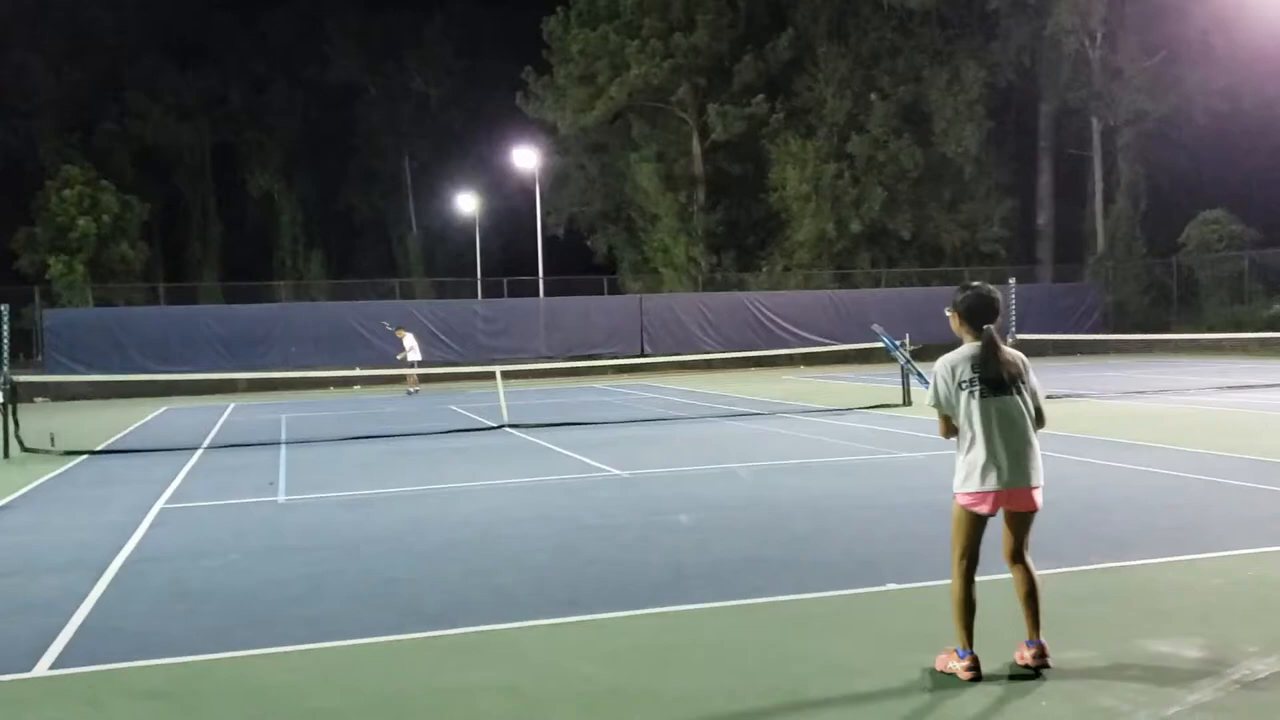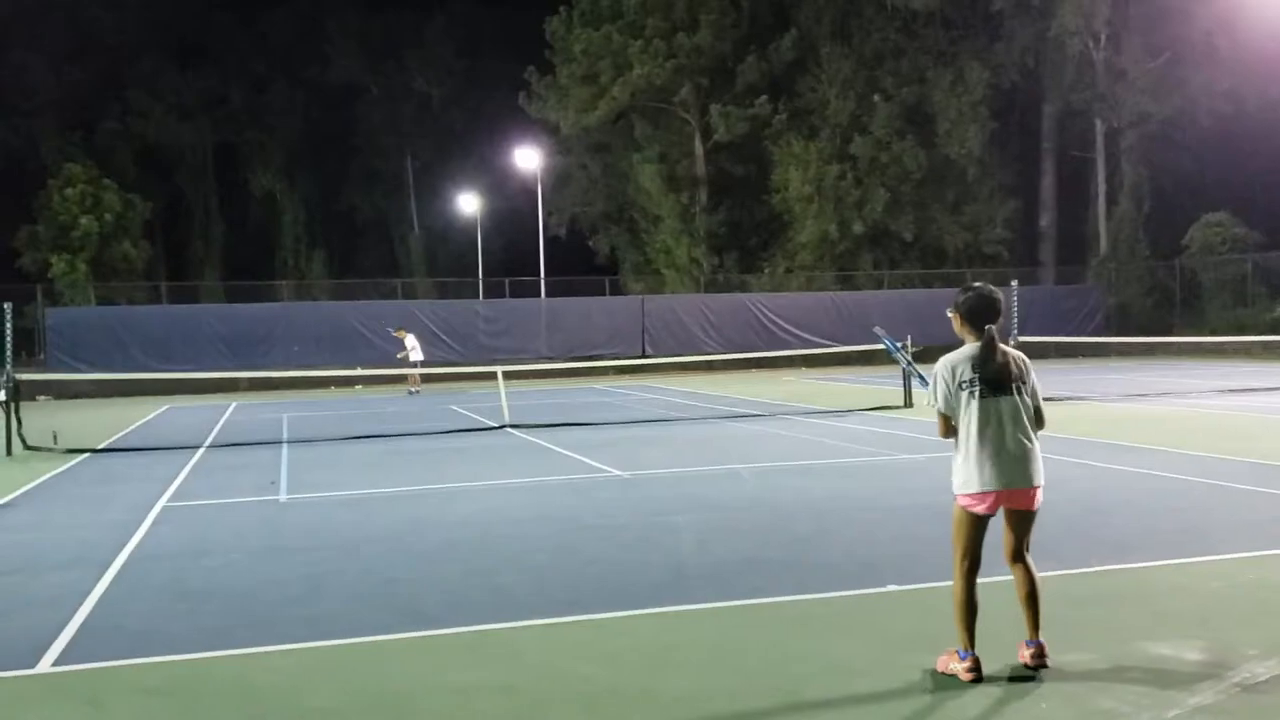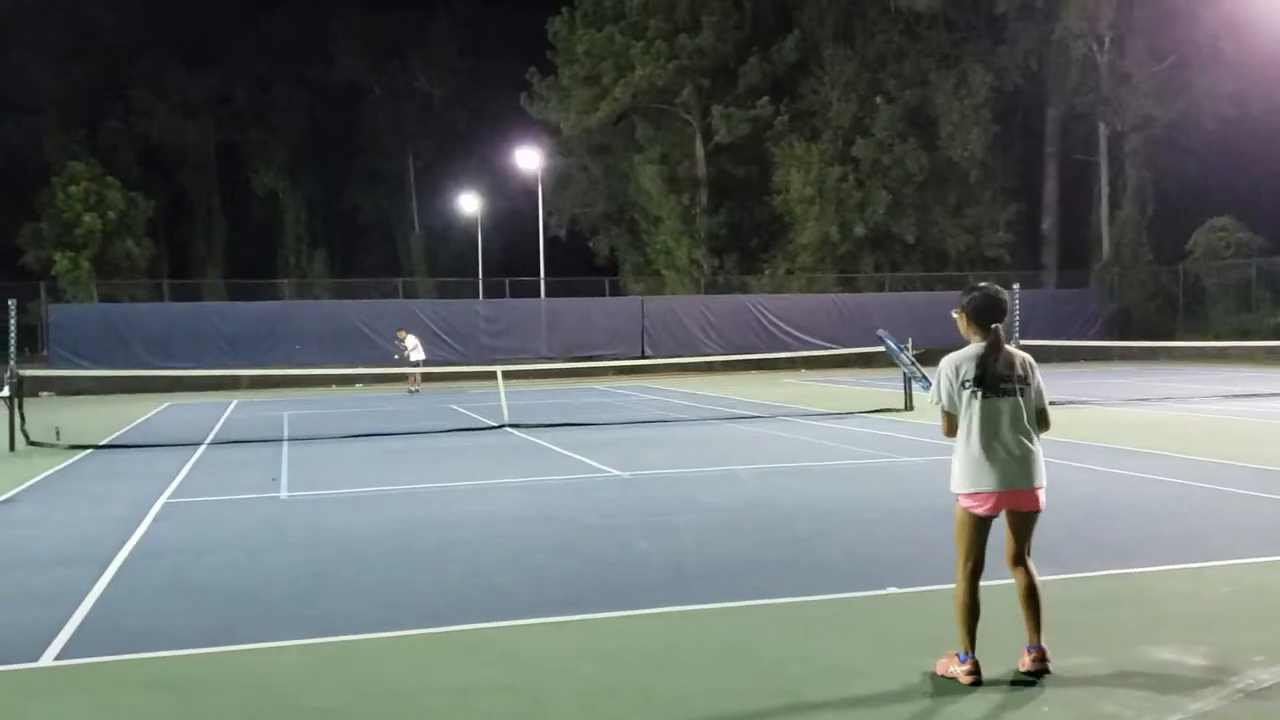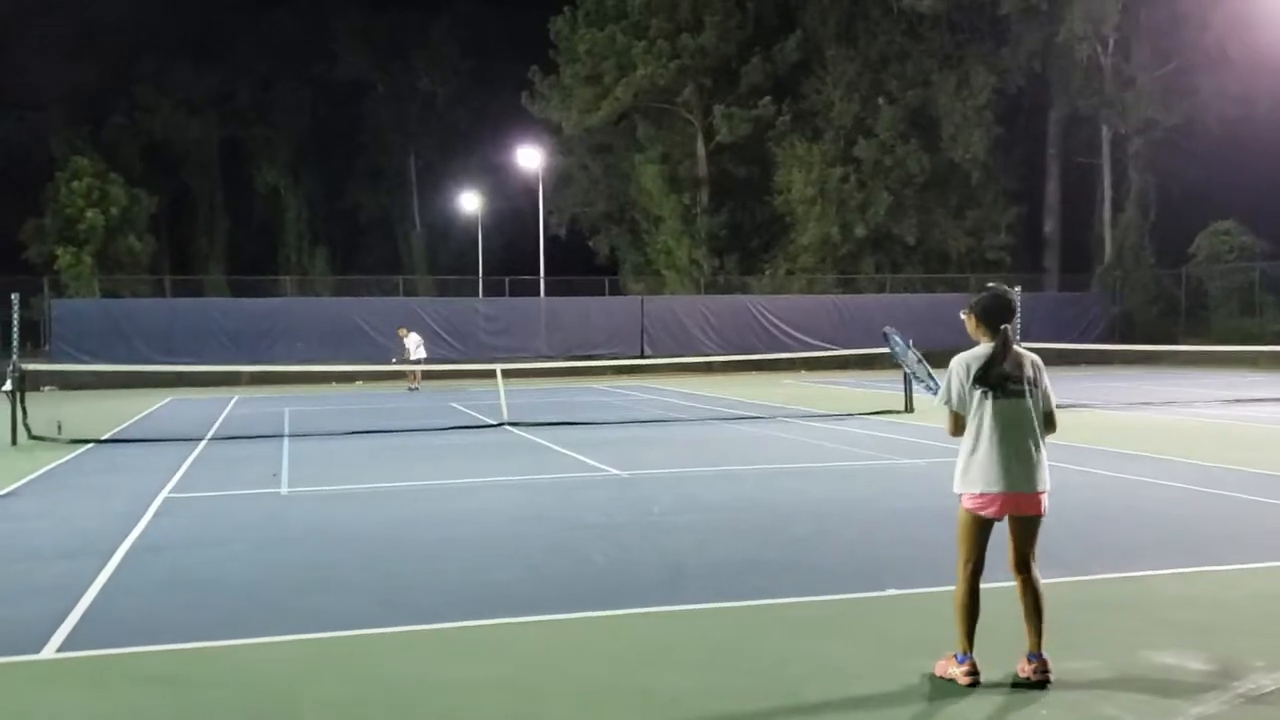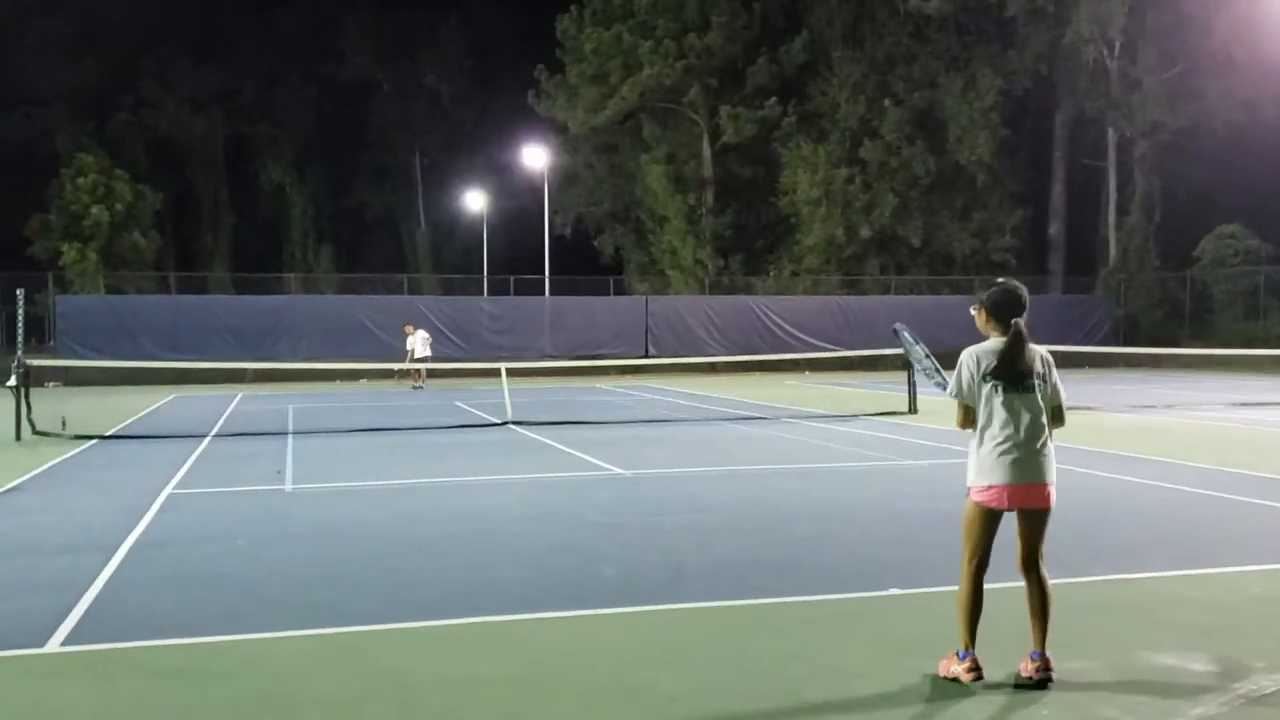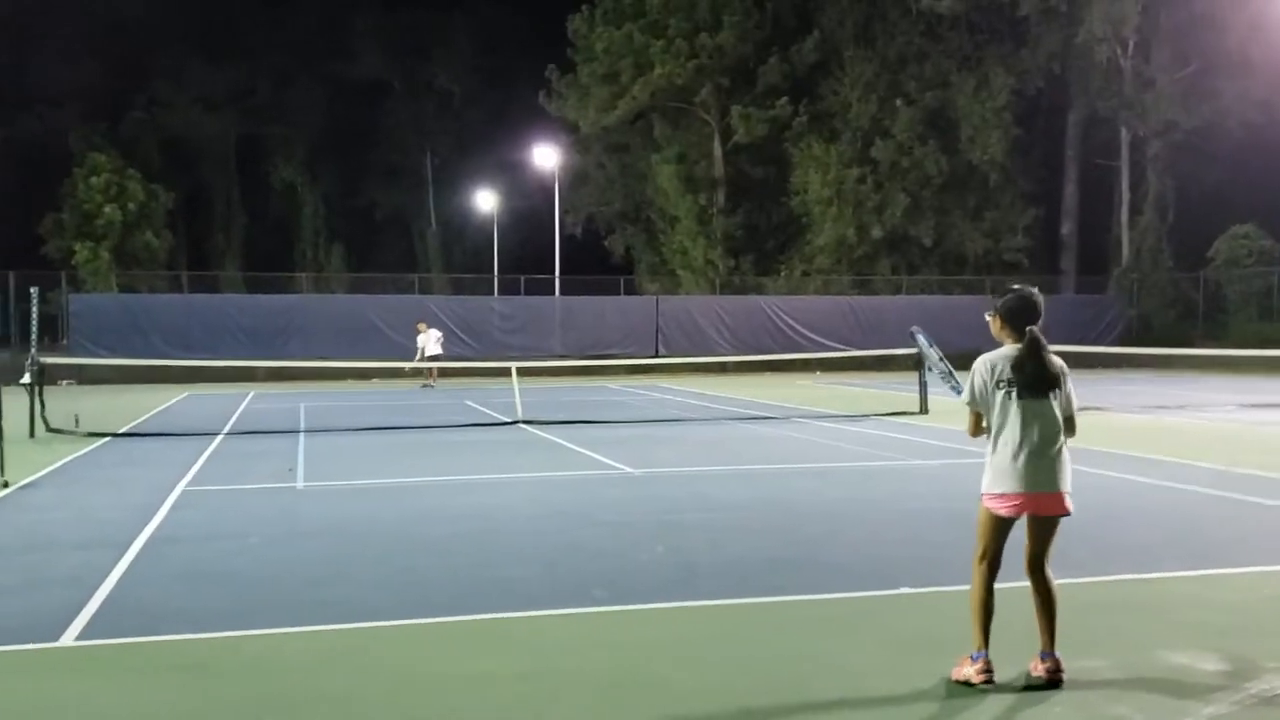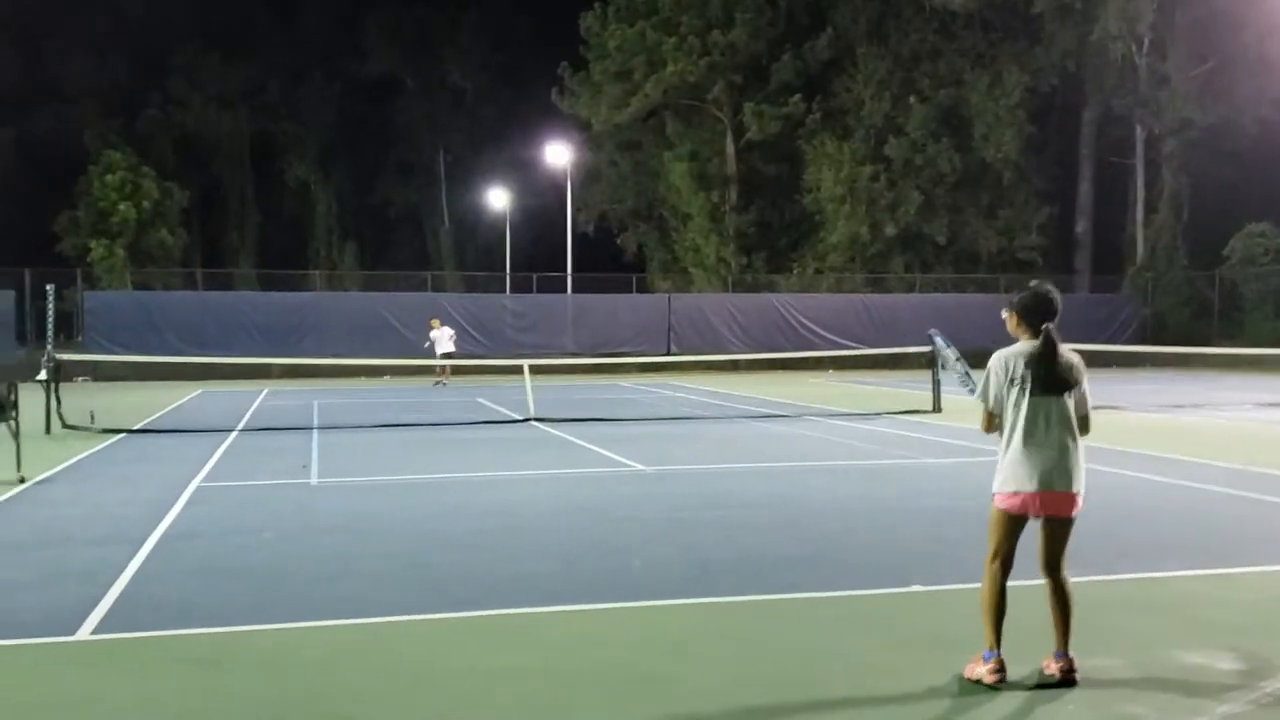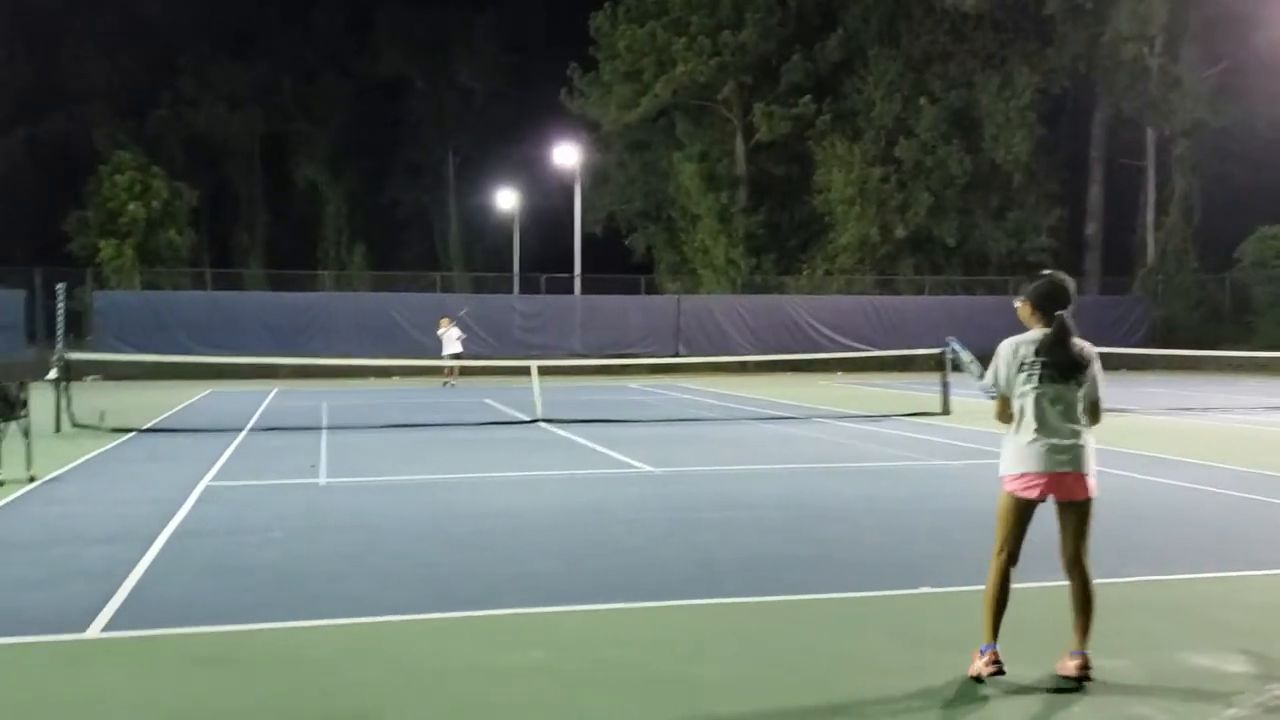
dt=0.1s
person 1, frame 1
left shoulder: (949, 365)
right shoulder: (1017, 360)
left elbow: (946, 430)
right elbow: (1039, 420)
left hip: (978, 479)
right hip: (1025, 476)
left knee: (963, 565)
right knee: (1017, 556)
left ankle: (965, 656)
right ankle: (1034, 645)
person 1, frame 2
left shoulder: (950, 365)
right shoulder: (1018, 361)
left elbow: (945, 430)
right elbow: (1039, 421)
left hip: (977, 480)
right hip: (1024, 475)
left knee: (965, 567)
right knee: (1019, 556)
left ankle: (966, 657)
right ankle: (1034, 645)
person 1, frame 3
left shoulder: (955, 364)
right shoulder: (1024, 362)
left elbow: (949, 429)
right elbow: (1043, 423)
left hip: (979, 480)
right hip: (1026, 478)
left knee: (969, 569)
right knee: (1021, 561)
left ankle: (966, 660)
right ankle: (1035, 651)
person 1, frame 4
left shoulder: (964, 363)
right shoulder: (1032, 363)
left elbow: (955, 429)
right elbow: (1050, 425)
left hip: (983, 482)
right hip: (1030, 482)
left knee: (969, 570)
right knee: (1024, 568)
left ankle: (965, 661)
right ankle: (1036, 660)
person 1, frame 5
left shoulder: (974, 357)
right shoulder: (1042, 358)
left elbow: (965, 421)
right elbow: (1058, 420)
left hip: (993, 474)
right hip: (1038, 474)
left knee: (974, 567)
right knee: (1032, 564)
left ankle: (966, 659)
right ankle: (1038, 659)
person 1, frame 6
left shoulder: (989, 364)
right shoulder: (1057, 366)
left elbow: (975, 429)
right elbow: (1070, 428)
left hip: (1006, 482)
right hip: (1052, 481)
left knee: (984, 567)
right knee: (1037, 567)
left ankle: (979, 660)
right ankle: (1049, 659)
person 1, frame 7
left shoulder: (1003, 361)
right shoulder: (1071, 364)
left elbow: (988, 427)
right elbow: (1083, 428)
left hip: (1018, 479)
right hip: (1064, 480)
left knee: (997, 566)
right knee: (1053, 568)
left ankle: (992, 660)
right ankle: (1062, 659)
person 1, frame 8
left shoulder: (1013, 348)
right shoulder: (1085, 352)
left elbow: (1003, 414)
right elbow: (1093, 416)
left hip: (1027, 464)
right hip: (1074, 465)
left knee: (1004, 557)
right knee: (1075, 561)
left ankle: (989, 653)
right ankle: (1079, 656)
